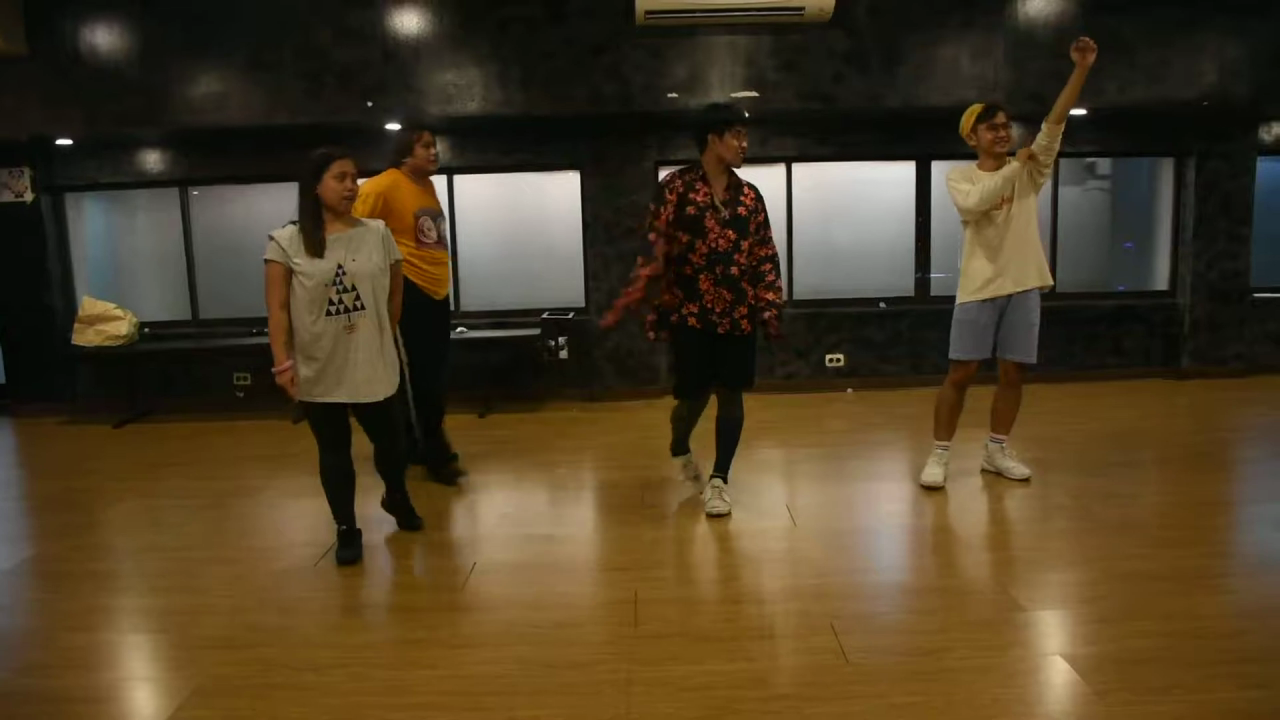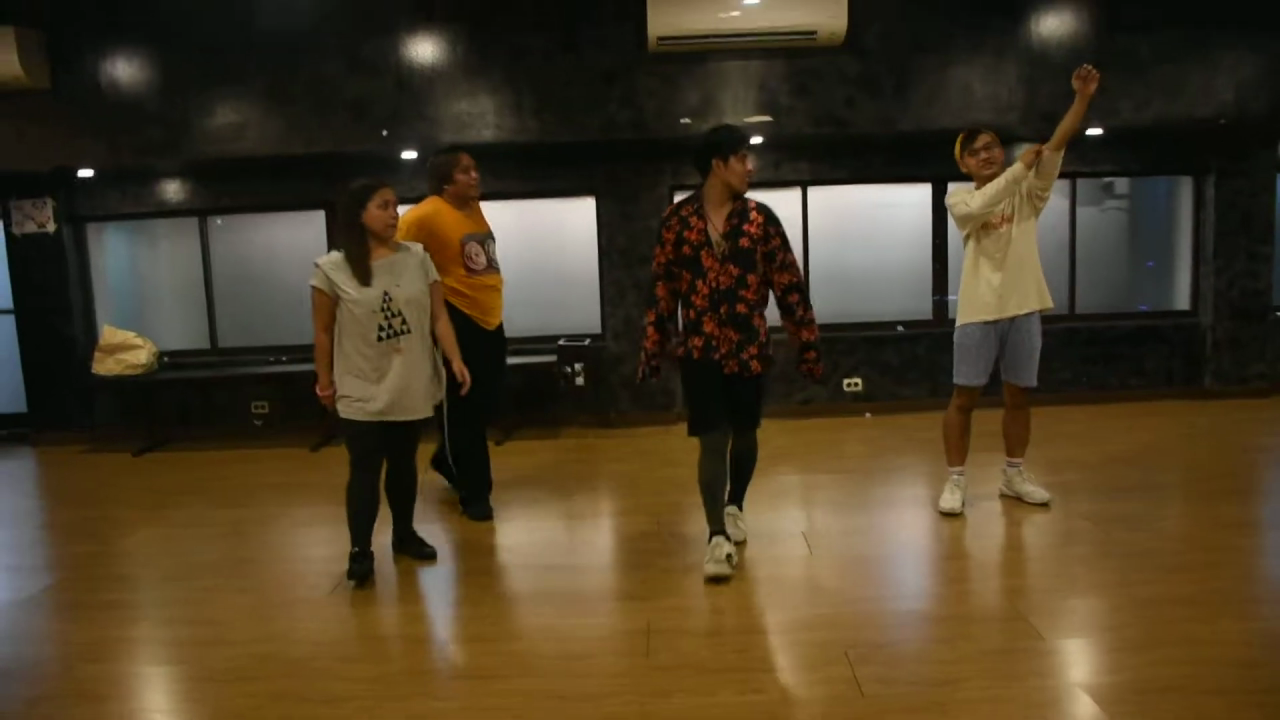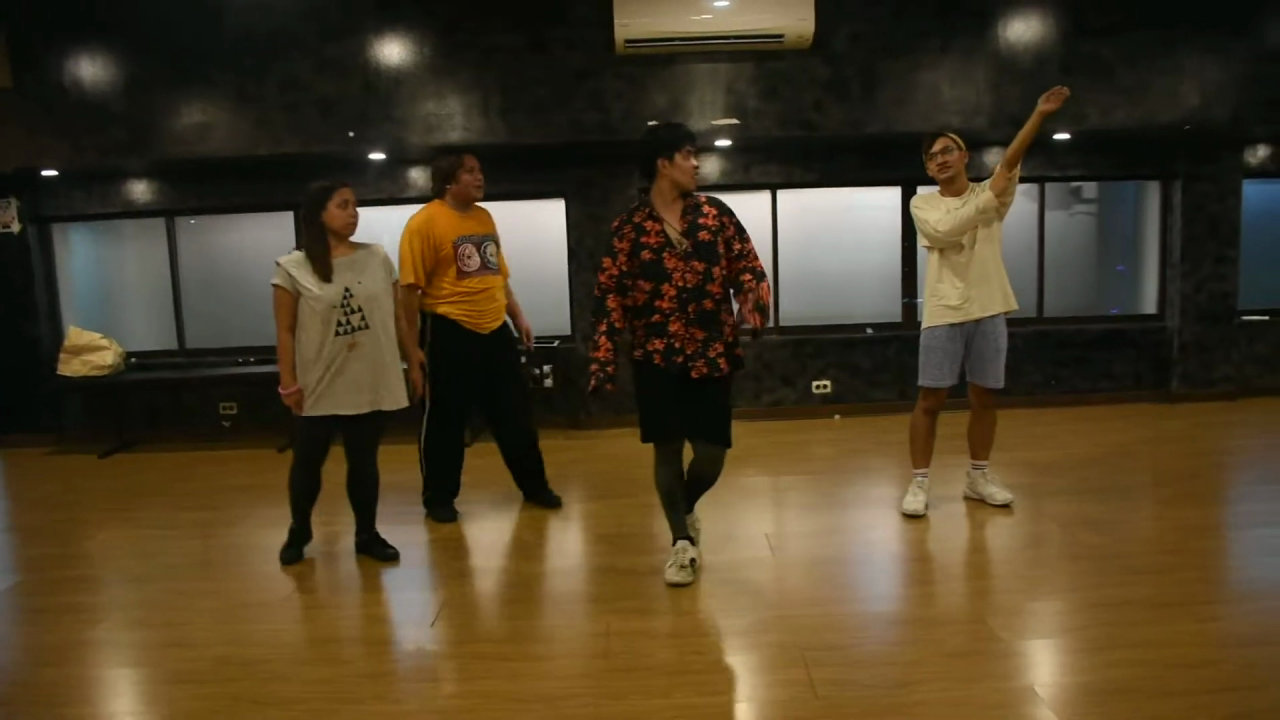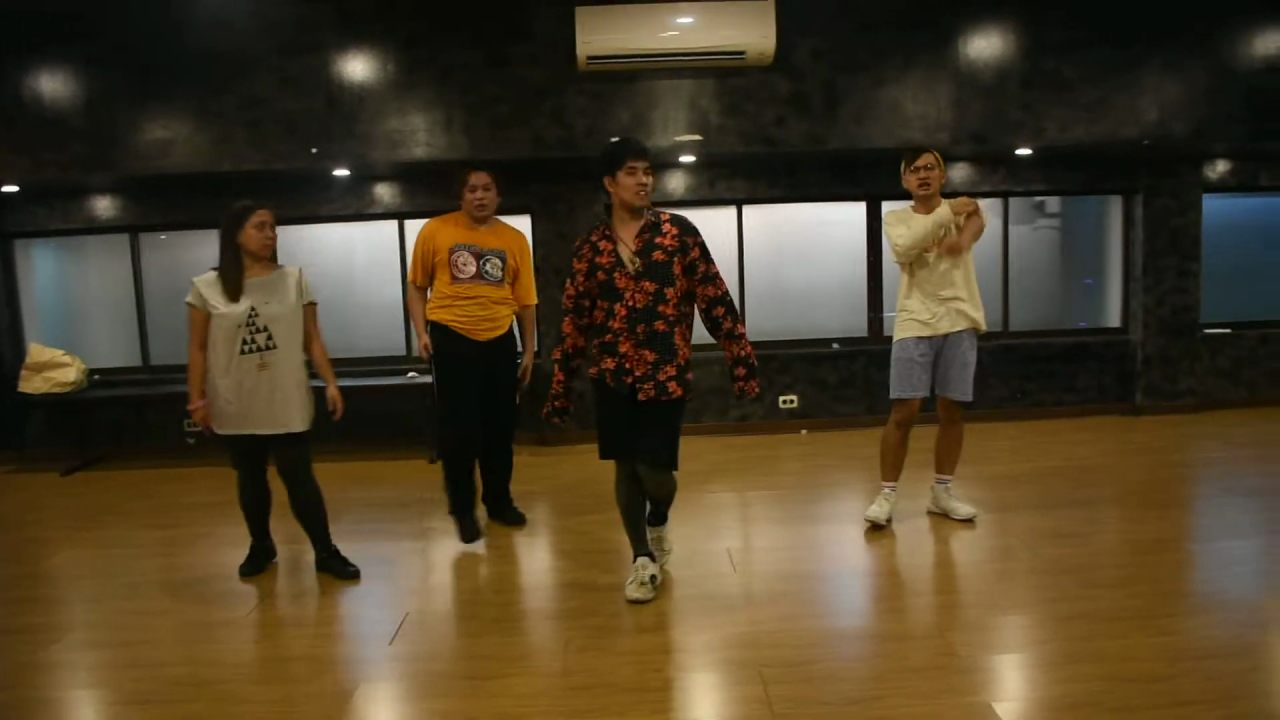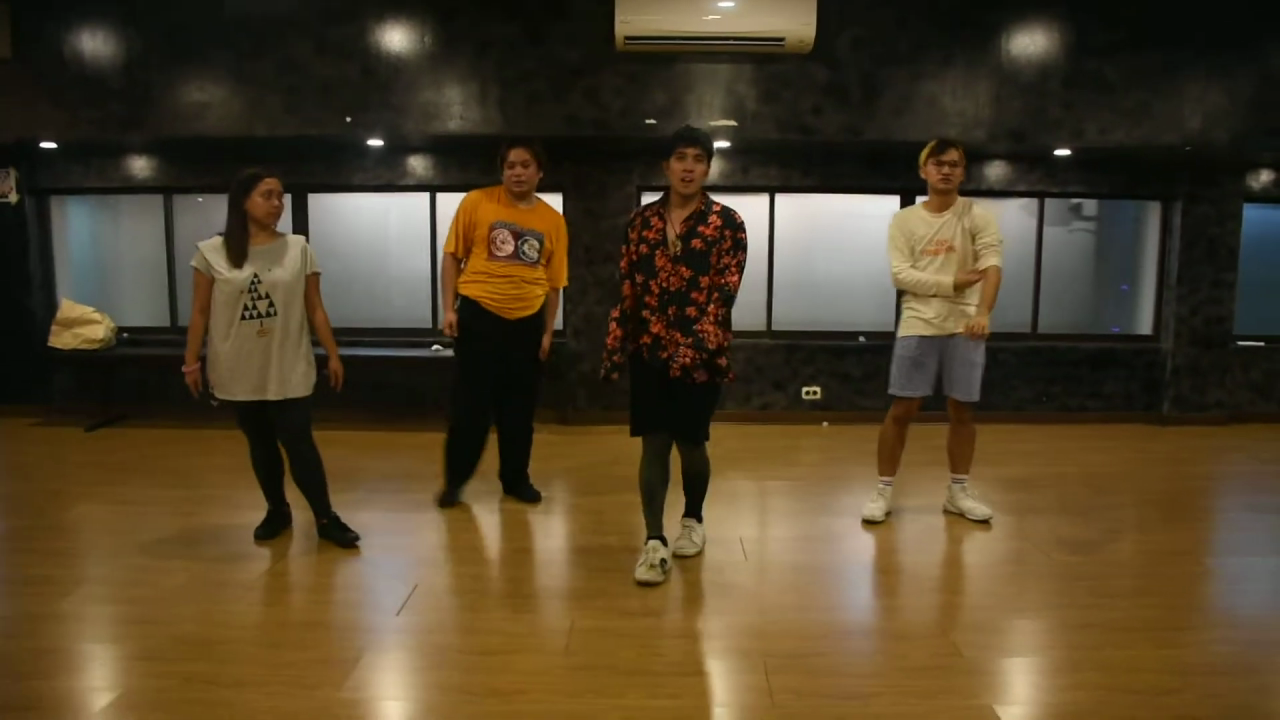
dt=0.5s
person 1, frame 1
left shoulder: (749, 195)
right shoulder: (677, 186)
left elbow: (765, 256)
right elbow: (657, 244)
left wrist: (769, 304)
right wrist: (632, 296)
left hip: (737, 314)
right hip: (688, 312)
left knee: (731, 396)
right knee: (693, 397)
left ankle: (719, 479)
right ankle: (679, 449)
person 1, frame 2
left shoulder: (762, 219)
right shoulder: (677, 220)
left elbow: (789, 284)
right elbow: (662, 285)
left wrist: (807, 343)
right wrist: (653, 347)
left hip: (748, 348)
right hip: (699, 350)
left knee: (744, 434)
right knee: (712, 439)
left ankle: (735, 506)
right ankle: (719, 538)
person 1, frame 3
left shoulder: (716, 213)
right shoulder: (628, 227)
left elbow: (749, 267)
right elbow: (610, 296)
left wrist: (753, 302)
right wrist: (603, 358)
left hip: (711, 355)
right hip: (655, 358)
left knee: (711, 454)
right knee: (667, 449)
left ankle: (686, 505)
right ankle: (682, 542)
person 1, frame 4
left shoulder: (679, 231)
right shoulder: (590, 246)
left elbow: (714, 298)
right elbow: (574, 317)
left wrist: (741, 358)
right wrist: (559, 384)
left hip: (665, 373)
right hip: (611, 375)
left knee: (656, 469)
right knee: (626, 466)
left ankle: (658, 522)
right ankle: (643, 559)
person 1, frame 5
left shoulder: (727, 223)
right shoulder: (642, 219)
left elbow: (725, 292)
right elbow: (628, 286)
left wrist: (700, 342)
right wrist: (616, 343)
left hip: (700, 355)
right hip: (648, 352)
left knee: (690, 443)
right knee: (654, 444)
left ankle: (693, 519)
right ankle: (654, 542)
person 2, frame 1
left shoulder: (1031, 172)
right shoulder: (959, 177)
left elbow: (1055, 123)
right elbow: (974, 204)
left wrist: (1081, 69)
right wrist: (1014, 166)
left hip: (1023, 286)
right hip: (978, 288)
left knee: (1012, 374)
right knee: (960, 373)
left ankle: (996, 451)
right ankle: (940, 454)
person 2, frame 2
left shoulder: (1028, 191)
right shoulder: (958, 198)
left elbow: (1054, 148)
right elbow: (980, 206)
left wrist: (1082, 98)
right wrist: (1020, 165)
left hip: (1024, 308)
right hip: (978, 311)
left knee: (1018, 396)
right knee: (964, 397)
left ankle: (1014, 475)
right ankle: (956, 481)
person 2, frame 3
left shoulder: (991, 193)
right shoulder: (922, 204)
left elbow: (1012, 159)
right elbow: (946, 232)
left wrist: (1040, 114)
right wrist: (988, 196)
left hip: (989, 311)
right hip: (943, 313)
left knee: (984, 397)
right knee: (930, 399)
left ankle: (979, 477)
right ankle: (919, 483)
person 2, frame 4
left shoulder: (960, 210)
right shoulder: (894, 219)
left elbow: (974, 224)
right elbow: (904, 248)
left wrist: (960, 240)
right wrist: (948, 212)
left hip: (959, 323)
right hip: (914, 326)
left knee: (951, 411)
right knee: (903, 413)
left ankle: (942, 491)
right ankle: (887, 494)
person 2, frame 5
left shoulder: (978, 215)
right shoulder: (904, 220)
left elbow: (992, 268)
right elbow: (900, 276)
left wrist: (982, 313)
right wrist: (951, 282)
left hip: (964, 327)
right hip: (917, 326)
left knee: (962, 411)
right knee: (901, 410)
left ankle: (958, 492)
right ankle: (884, 491)
person 3, frame 1
left shoulder: (377, 234)
right shoulder: (286, 242)
left elbow: (394, 297)
right elbow: (277, 308)
left wrist: (380, 341)
right wrist: (283, 363)
left hip: (373, 365)
right hip: (317, 370)
left knee: (389, 439)
right knee: (333, 450)
left ankle: (397, 498)
right ankle: (347, 530)
person 3, frame 2
left shoulder: (417, 258)
right shoulder: (332, 269)
left elbow: (438, 315)
right elbow: (323, 331)
left wrist: (456, 361)
right wrist: (324, 384)
left hip: (411, 385)
right hip: (360, 391)
left knee: (403, 463)
right knee: (365, 469)
left ankle: (404, 534)
right ankle: (360, 551)
person 3, frame 3
left shoulder: (377, 258)
right shoulder: (292, 268)
left elbow: (397, 319)
right elbow: (285, 331)
left wrist: (414, 365)
right wrist: (288, 383)
left hip: (372, 383)
right hip: (319, 388)
left knee: (364, 461)
right knee: (308, 461)
left ankle: (367, 534)
right ankle: (299, 529)
person 3, frame 4
left shoulder: (293, 279)
right shoulder: (206, 288)
left elbow: (312, 339)
right elbow: (198, 349)
left wrist: (331, 384)
right wrist: (197, 397)
left hip: (287, 404)
right hip: (236, 407)
left knee: (299, 477)
right knee: (250, 479)
left ankle: (325, 552)
right ankle: (261, 546)
person 3, frame 5
left shoulder: (298, 249)
right shoulder: (212, 252)
left elbow: (315, 308)
right elbow: (201, 313)
left wrist: (333, 355)
right wrist: (191, 362)
left hip: (289, 369)
right hip: (239, 372)
left knee: (299, 443)
right knee: (260, 444)
left ankle: (326, 518)
right ankle: (278, 511)
person 4, frame 1
left shoulder: (427, 186)
right shoulder: (384, 187)
left hip: (436, 293)
right hip: (406, 292)
left knee: (432, 374)
right knee: (419, 376)
left ankle: (419, 447)
right ankle: (436, 454)
person 4, frame 2
left shoulder: (474, 208)
right shoulder: (426, 216)
left hip: (491, 321)
right hip: (457, 323)
left knee: (485, 403)
right knee: (464, 410)
left ankle: (446, 461)
right ankle: (473, 493)
person 4, frame 3
left shoulder: (484, 217)
right shoulder: (425, 222)
right elbow: (409, 287)
left wrist: (518, 316)
left hip: (496, 330)
right hip: (451, 333)
left knee: (514, 412)
right knee: (446, 419)
left ankle: (534, 484)
right ankle: (438, 497)
person 4, frame 4
left shoulder: (514, 239)
right shoulder: (435, 230)
left elbow: (525, 300)
right elbow: (417, 286)
left wrist: (528, 349)
right wrist: (422, 331)
left hip: (499, 342)
right hip: (451, 338)
left knee: (500, 426)
right knee: (459, 425)
left ankle: (499, 501)
right ankle: (464, 509)
person 4, frame 5
left shoulder: (554, 221)
right shoulder: (476, 203)
left elbow: (553, 282)
right elbow: (452, 256)
left wrist: (547, 331)
right wrist: (449, 307)
left hip: (527, 322)
right hip: (478, 315)
left knee: (519, 405)
right knee: (471, 401)
left ankle: (515, 478)
right ankle: (454, 478)
